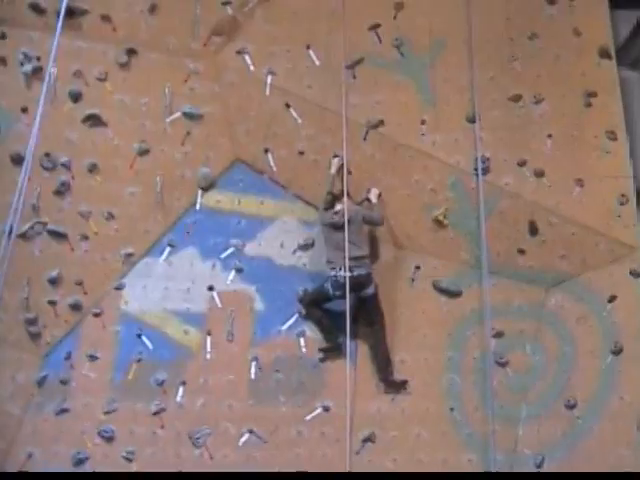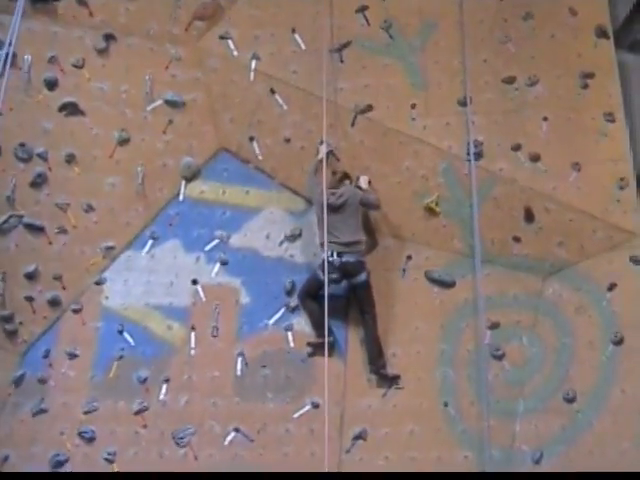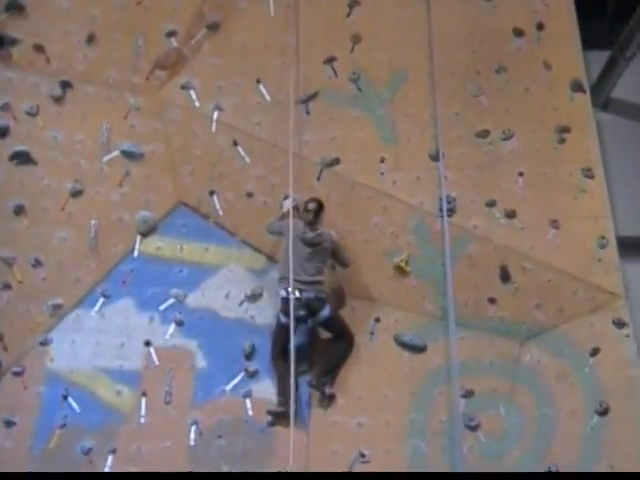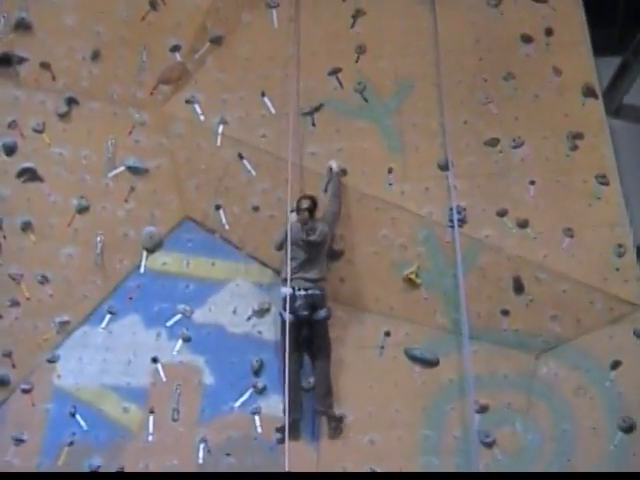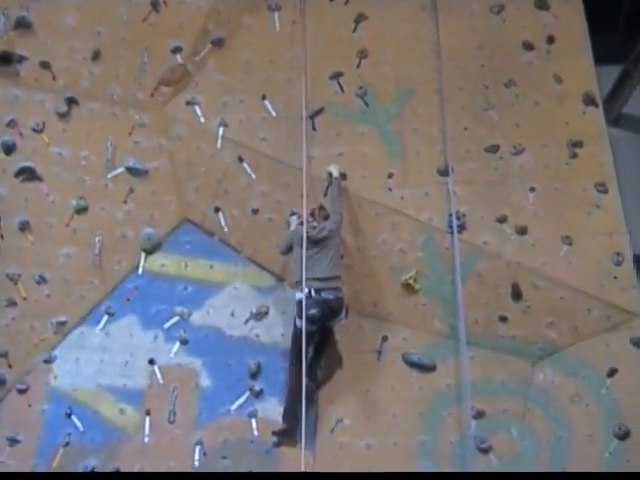
dt=1s
person 1, frame 1
left shoulder: (325, 216)
right shoulder: (356, 212)
left elbow: (328, 194)
right elbow: (379, 220)
left wrist: (333, 171)
right wrist: (373, 200)
left hip: (338, 277)
right hip: (362, 275)
left knee: (307, 302)
right knee: (376, 325)
left ankle: (334, 342)
right ankle: (387, 377)
person 1, frame 2
left shoulder: (319, 196)
right shoulder: (354, 194)
left elbow: (314, 177)
right elbow: (375, 203)
left wrist: (321, 158)
right wrist: (365, 187)
left hip: (331, 261)
right hip: (354, 261)
left knee: (306, 295)
right knee: (368, 315)
left ankle: (324, 338)
right ankle: (379, 369)
person 1, frame 3
left shoulder: (292, 227)
right shoulder: (328, 238)
left elbow: (271, 228)
right elbow: (345, 263)
left wrist: (285, 211)
left hip: (291, 298)
right hip: (316, 299)
left knee: (278, 354)
right knee: (345, 339)
left ankle: (285, 405)
right ankle: (323, 380)
person 1, frame 4
left shoulder: (292, 230)
right shoulder: (326, 229)
left elbow: (277, 246)
right elbow: (335, 201)
right wrist: (335, 173)
left hip: (292, 298)
right hip: (317, 298)
left knee: (292, 358)
right knee: (321, 356)
left ankle: (293, 418)
right ankle: (325, 406)
person 1, frame 5
left shoulder: (298, 233)
right shoulder: (333, 228)
left elbow: (283, 249)
right elbow: (336, 204)
right wrist: (335, 177)
left hip: (307, 301)
right hip: (334, 300)
left knee: (296, 364)
right knee: (324, 333)
left ankle: (290, 425)
right ankle: (314, 374)
